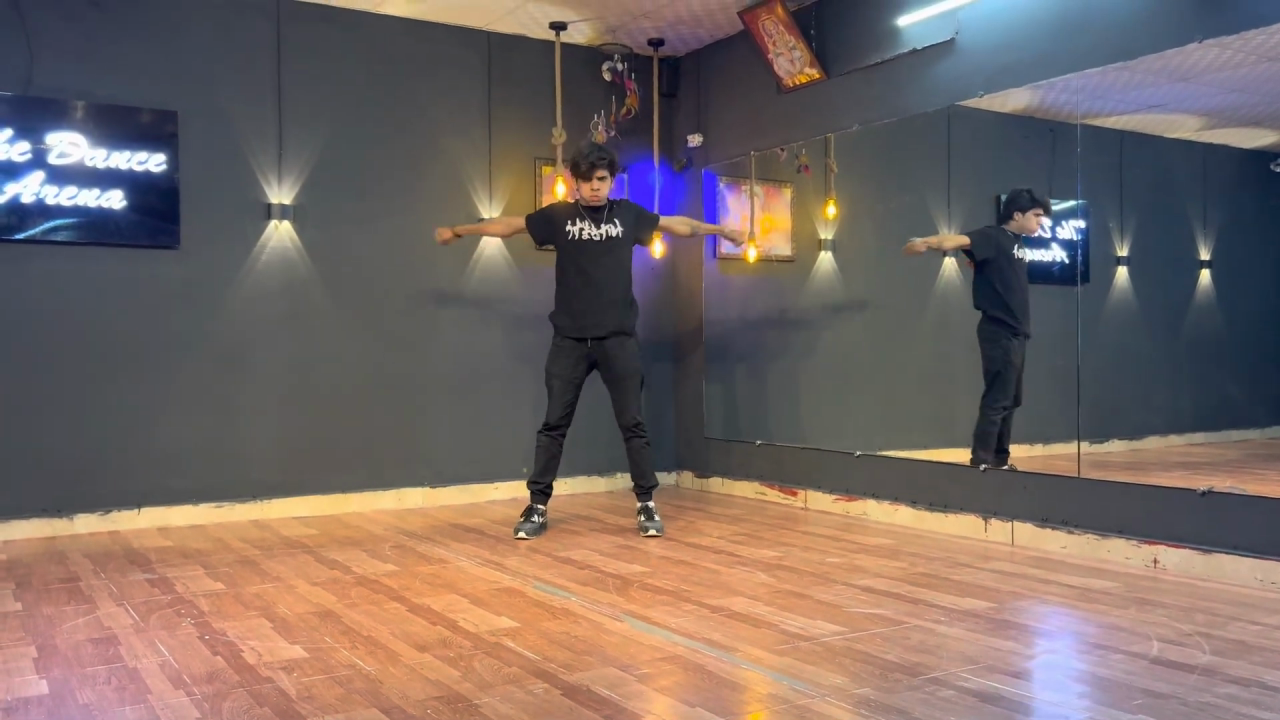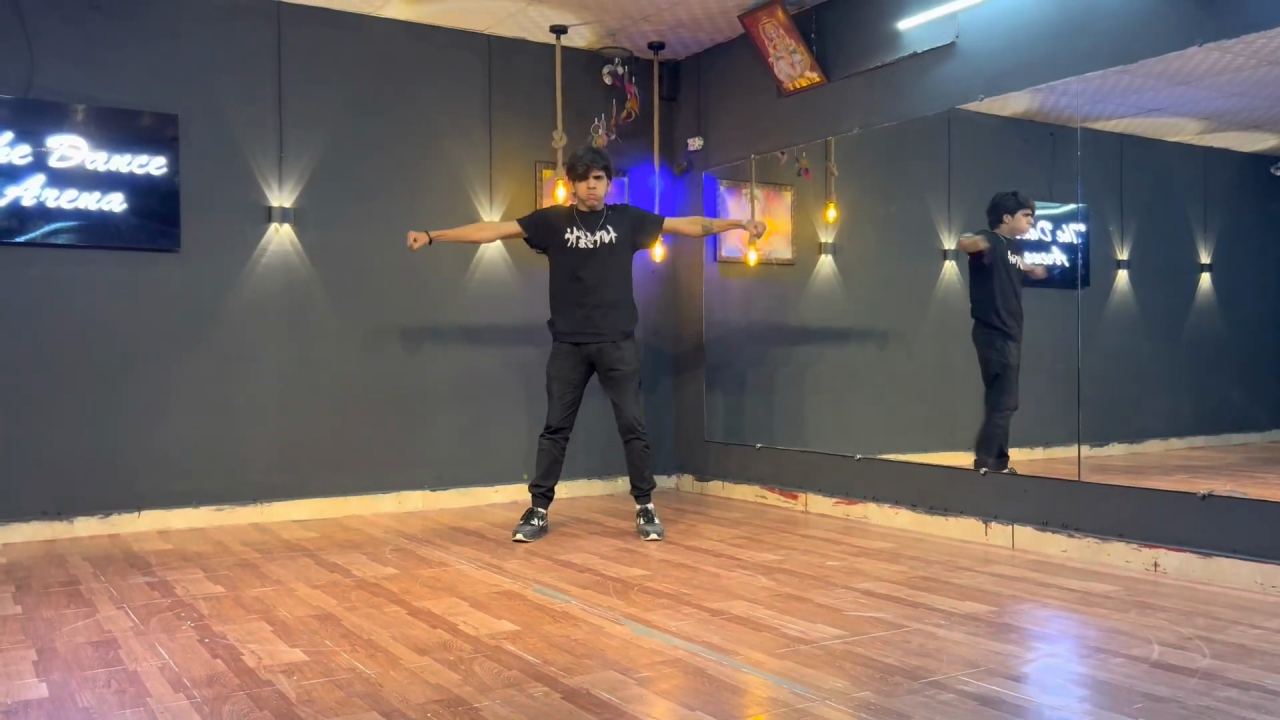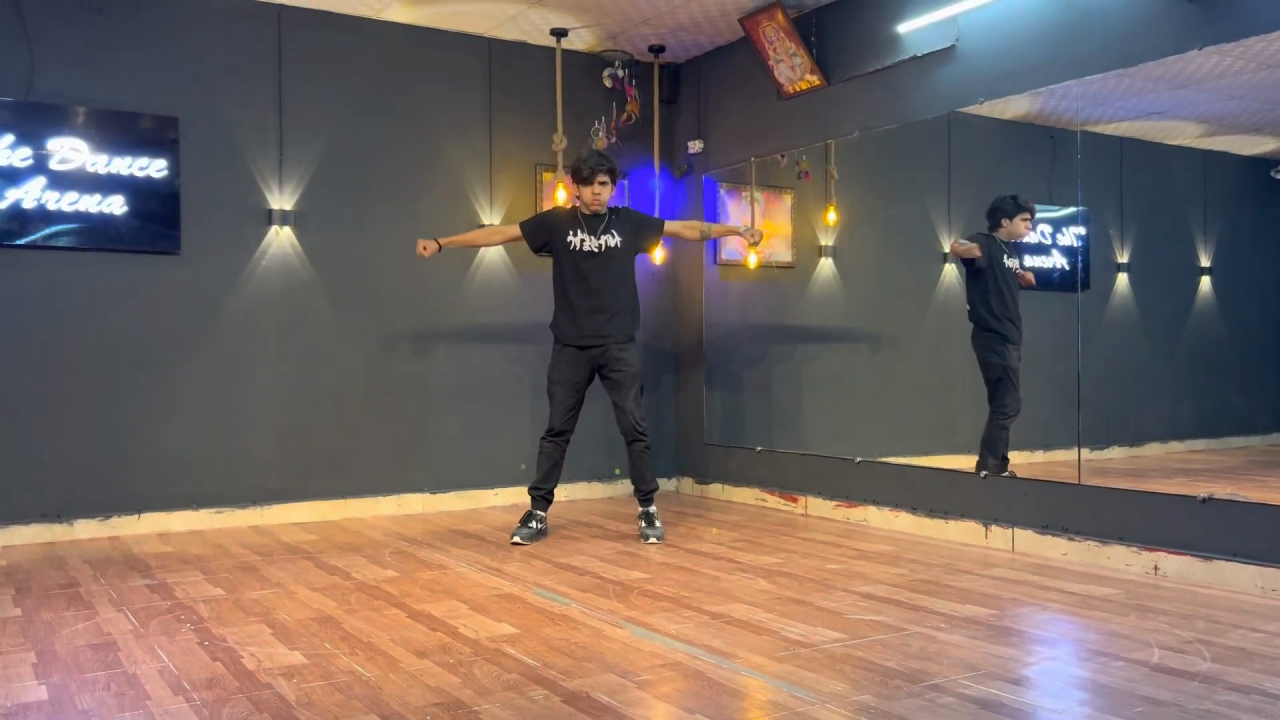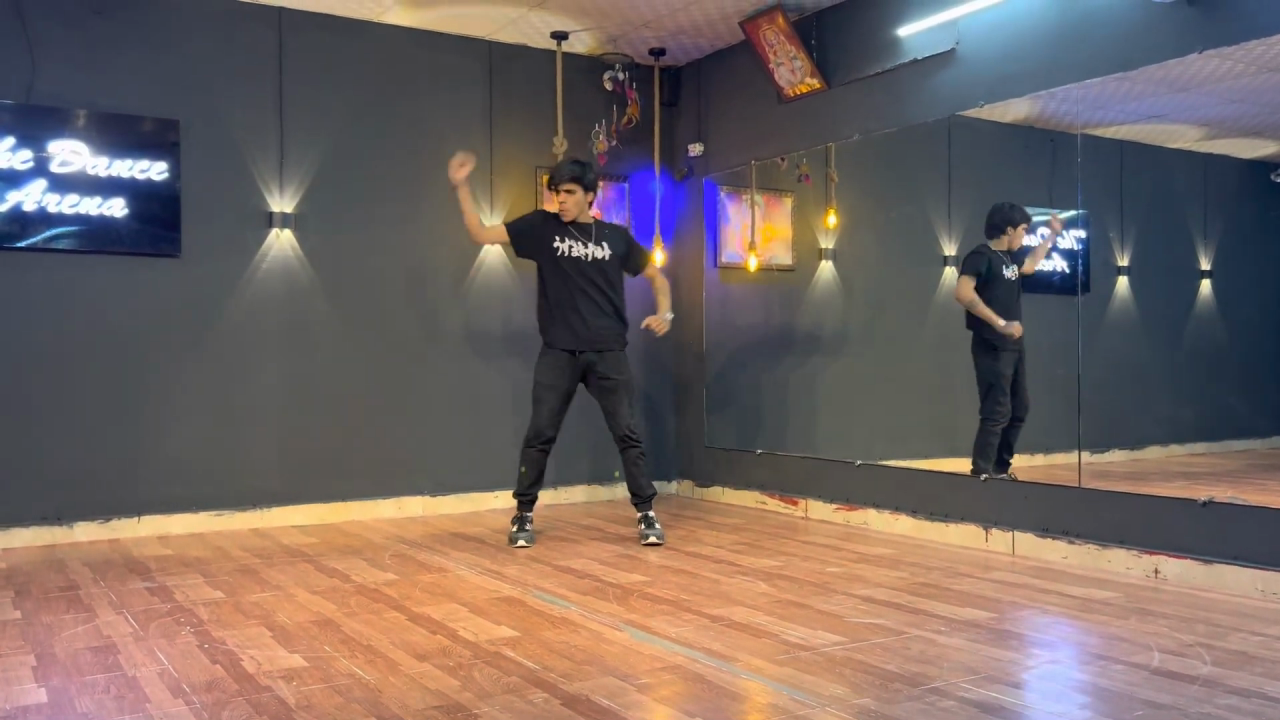
dt=0.4s
person 1, frame 1
left shoulder: (628, 213)
right shoulder: (558, 215)
left elbow: (675, 224)
right elbow: (508, 225)
left wrist: (721, 229)
right wrist: (458, 230)
left hip: (619, 338)
right hip: (569, 339)
left knee: (633, 424)
right knee: (554, 423)
left ankle: (646, 504)
right ankle: (537, 506)
person 1, frame 2
left shoulder: (628, 218)
right shoulder: (553, 220)
left elbow: (687, 225)
right elbow: (495, 230)
left wrist: (737, 223)
right wrist: (433, 236)
left hip: (617, 342)
right hip: (568, 343)
left knee: (632, 426)
right knee: (555, 427)
left ankle: (645, 507)
right ankle: (538, 509)
person 1, frame 3
left shoulder: (628, 222)
right shoulder: (556, 222)
left elbow: (686, 230)
right elbow: (501, 233)
left wrist: (731, 229)
right wrist: (442, 241)
left hip: (619, 344)
right hip: (570, 346)
left knee: (634, 427)
right knee: (557, 429)
left ankle: (647, 510)
right ankle: (537, 512)
person 1, frame 4
left shoulder: (615, 235)
right shoulder: (540, 227)
left elbow: (654, 275)
right elbow: (480, 233)
left wrist: (664, 311)
right wrist: (462, 185)
left hip: (608, 352)
right hip: (558, 353)
left knee: (628, 434)
right knee: (540, 435)
left ankle: (647, 514)
right ankle: (523, 515)
person 2, frame 1
left shoulder: (1016, 243)
right shoulder: (992, 237)
right elbow: (958, 240)
left wrist: (976, 262)
right wrist: (923, 242)
left hip: (1015, 333)
right hip: (998, 331)
left knee: (1009, 400)
right knee: (996, 399)
left ankle: (998, 460)
right ankle: (981, 462)
person 2, frame 2
left shoulder: (1013, 246)
right shoulder: (990, 241)
right elbow: (973, 244)
left wrist: (1031, 267)
right wrist: (968, 241)
left hip: (1008, 335)
right hip: (993, 334)
left knee: (1006, 403)
right knee: (1001, 403)
left ankle: (998, 462)
right ankle: (986, 464)
person 2, frame 3
left shoulder: (1008, 249)
right shoulder: (987, 246)
right elbow: (958, 248)
left wrist: (1021, 274)
right wrist: (965, 249)
left hip: (1007, 339)
right hip: (992, 338)
left knee: (1006, 407)
right knee: (1005, 406)
left ankle: (998, 466)
right ankle: (986, 468)
person 2, frame 4
left shoulder: (1010, 256)
right shoulder: (980, 256)
left elbow: (1033, 261)
right elbow: (963, 292)
left wrist: (1052, 236)
right wrist: (1000, 322)
left hip: (1013, 349)
right hip: (991, 348)
left knee: (1018, 412)
right knee: (996, 413)
left ankle: (1002, 468)
right ankle: (981, 474)
